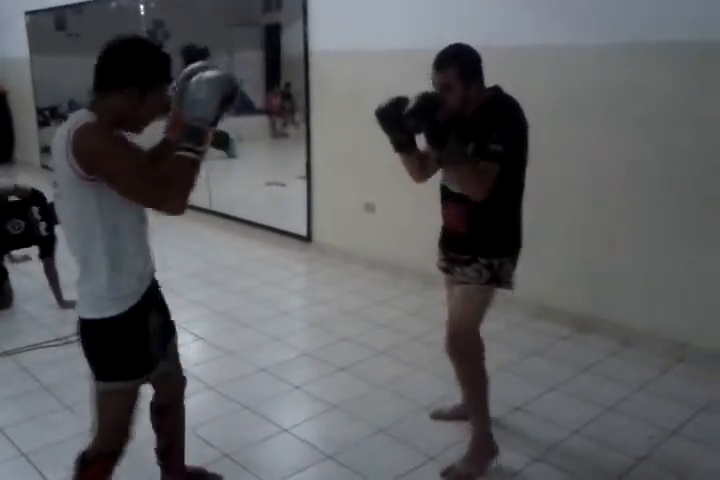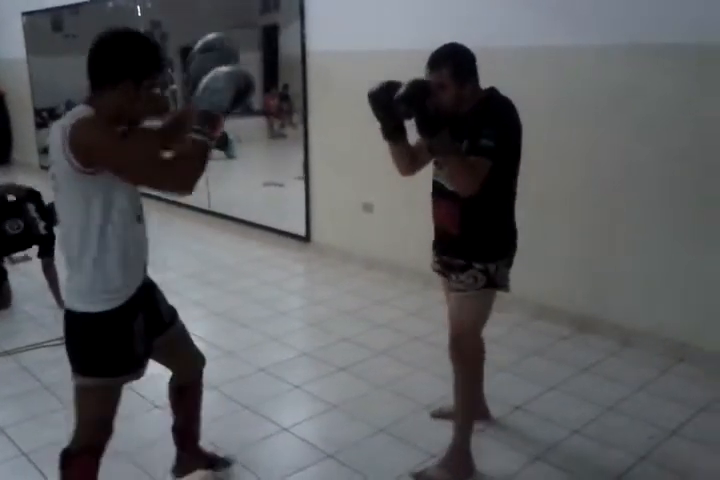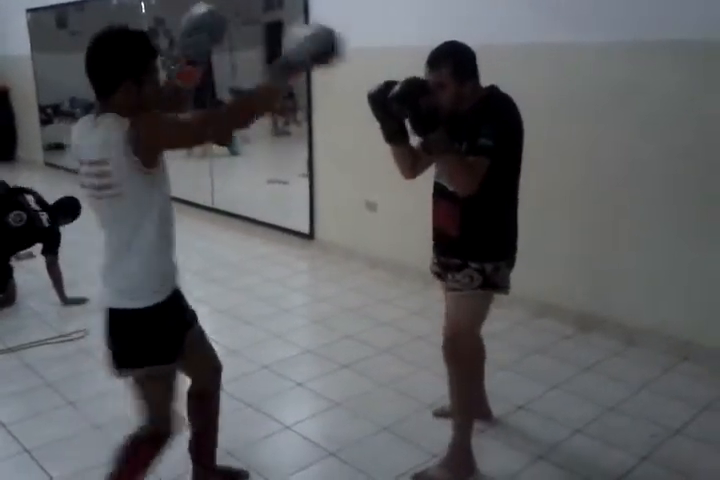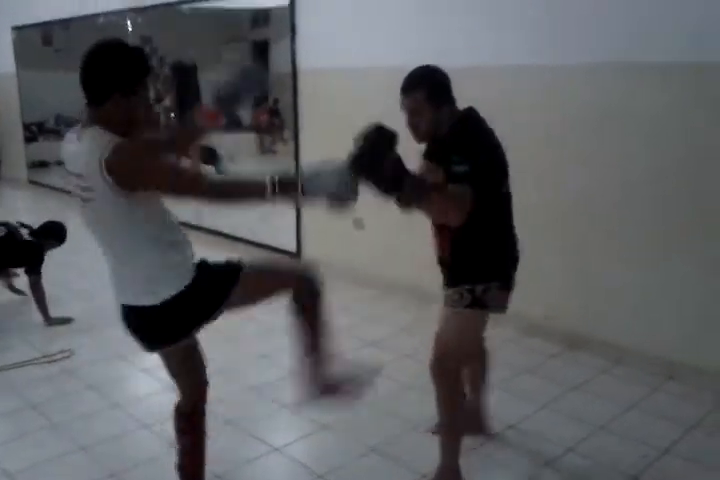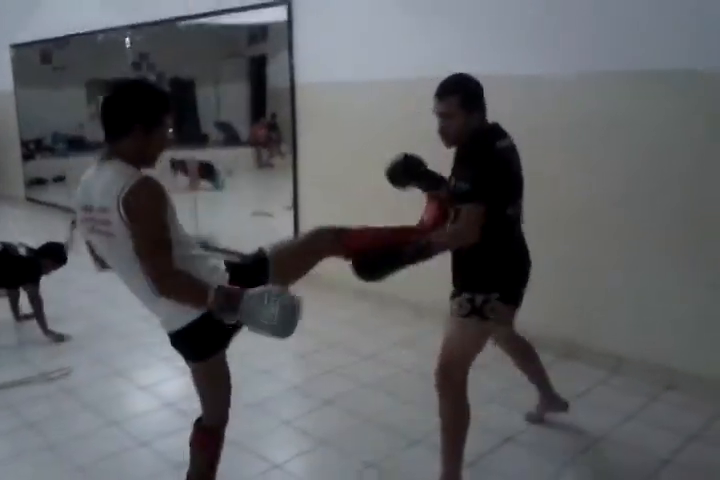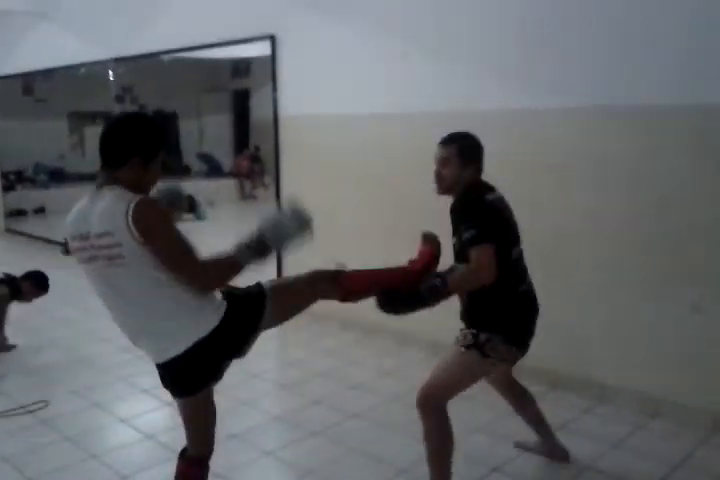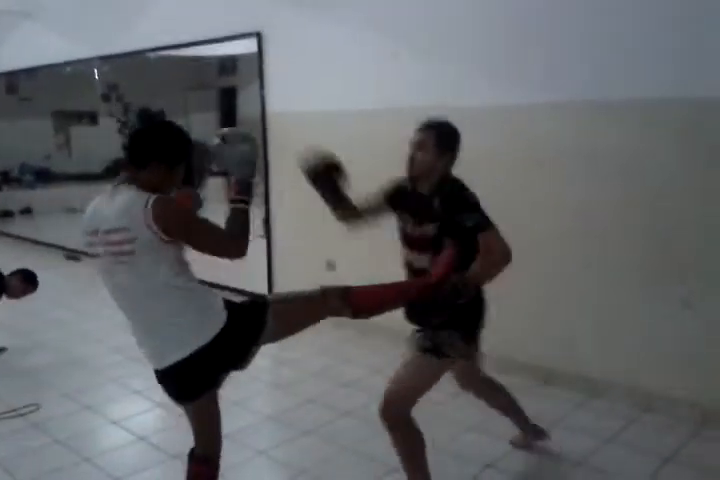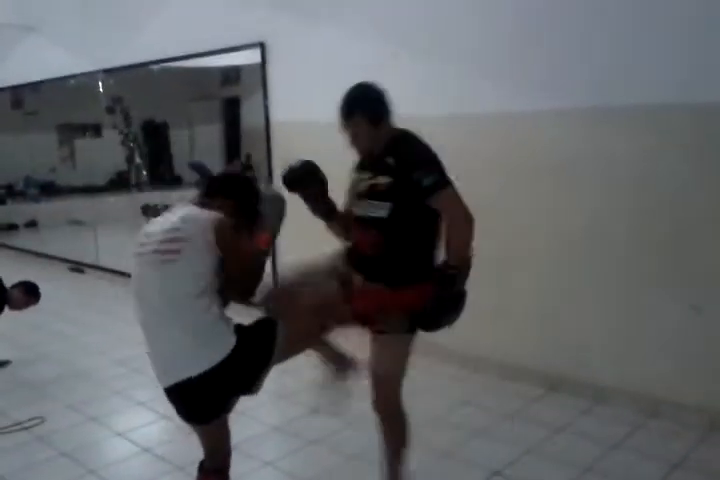
dt=0.2s
person 1, frame 1
left shoulder: (97, 133)
right shoulder: (91, 138)
left elbow: (146, 169)
right elbow: (170, 199)
left wrist: (184, 123)
right wrist: (198, 129)
left hip: (137, 295)
right hip: (115, 312)
left knee: (172, 385)
right knee: (112, 438)
person 1, frame 2
left shoulder: (104, 129)
right shoulder: (88, 132)
left elbow: (162, 142)
right elbow: (177, 179)
left wrist: (197, 107)
right wrist: (209, 115)
left hip: (132, 290)
right hip: (101, 310)
left knee: (191, 365)
right knee: (92, 434)
person 1, frame 3
left shoulder: (85, 131)
right shoulder: (138, 133)
right elbow: (228, 120)
right wrist: (293, 65)
left hip: (144, 296)
right hip: (145, 306)
left knee: (208, 372)
right knee: (158, 425)
person 1, frame 4
left shoulder: (86, 141)
right shoulder: (120, 155)
left elbow: (163, 148)
right elbow: (211, 190)
right wrist: (293, 187)
left hip: (140, 305)
right hip: (181, 289)
left knee: (192, 393)
right knee: (301, 277)
right ankle: (319, 374)
person 1, frame 5
left shoulder: (87, 187)
right shoulder: (140, 189)
left elbow: (103, 260)
right elbow: (165, 278)
right wrist: (240, 303)
left hip: (182, 322)
right hip: (213, 298)
left knee: (213, 415)
right knee: (323, 238)
person 1, frame 6
left shoulder: (74, 223)
right shoulder: (143, 210)
right elbow: (201, 278)
right wrist: (261, 242)
left hip: (173, 357)
right hip: (212, 327)
left knee: (197, 447)
right knee: (320, 282)
right ankle: (414, 271)
person 1, frame 7
left shoulder: (93, 215)
right shoulder: (159, 208)
right elbow: (234, 247)
left wrist: (184, 204)
right wrist: (242, 183)
left hip: (171, 363)
right hip: (215, 332)
left knee: (205, 446)
right knee: (329, 299)
right ankle: (425, 288)
person 1, frame 8
left shoulder: (153, 228)
right shoulder: (219, 225)
right elbow: (243, 289)
left hip: (179, 382)
right hip: (223, 358)
right knee: (329, 308)
person 2, frame 1
left shoulder: (503, 117)
right shoulder: (455, 116)
left elbow: (478, 188)
right elbow: (421, 172)
left wrist: (442, 142)
right wrist: (401, 136)
left hip: (488, 247)
right hip: (456, 240)
left knee: (458, 338)
right knee: (461, 326)
left ankle: (482, 443)
right ankle: (473, 402)
person 2, frame 2
left shoulder: (497, 116)
right shoulder: (449, 114)
left elbow: (469, 183)
right elbow: (408, 166)
left wrist: (435, 133)
right wrist: (392, 126)
left hip: (483, 250)
right hip: (451, 241)
left knee: (461, 343)
right knee: (465, 331)
right ankle: (475, 403)
person 2, frame 3
left shoulder: (498, 114)
right shoulder: (451, 114)
left elbow: (466, 181)
right elbow: (410, 169)
left wrist: (430, 132)
right wrist: (393, 127)
left hip: (483, 250)
right hip: (451, 243)
left knee: (456, 343)
right knee: (465, 332)
right ankle: (477, 403)
person 2, frame 4
left shoulder: (472, 139)
right shoulder: (444, 137)
left elbow: (455, 212)
right elbow: (424, 190)
left wrist: (400, 185)
right wrist: (384, 162)
left hip: (482, 268)
right hip: (464, 262)
left knee: (444, 362)
right knee: (467, 341)
right ankle: (473, 414)
person 2, frame 5
left shoulder: (474, 153)
right shoulder: (493, 143)
left elbow: (469, 229)
left hip: (486, 282)
right hip: (502, 270)
left knee: (449, 375)
right knee: (505, 338)
right ankle: (550, 398)
person 2, frame 6
left shoulder: (470, 206)
right shoulder: (482, 199)
left elbow: (483, 272)
left wrist: (430, 290)
right wrist: (441, 273)
left hip: (496, 323)
right hip: (512, 314)
left knee: (430, 400)
right knee: (502, 382)
right ankle: (551, 444)
person 2, frame 7
left shoulder: (453, 200)
right shoulder: (408, 192)
left elbow: (499, 253)
right elbow: (351, 215)
left wrist: (456, 291)
right wrist: (328, 187)
left hip: (450, 321)
right hip: (443, 314)
left knee: (393, 409)
right knee: (470, 379)
right ankle: (529, 429)
person 2, frame 8
left shoulder: (412, 157)
right shoulder: (366, 164)
left elbow: (461, 218)
right elbow: (347, 230)
left wrist: (454, 274)
right wrist: (317, 200)
left hip: (399, 287)
right hip: (356, 275)
left knee: (385, 396)
